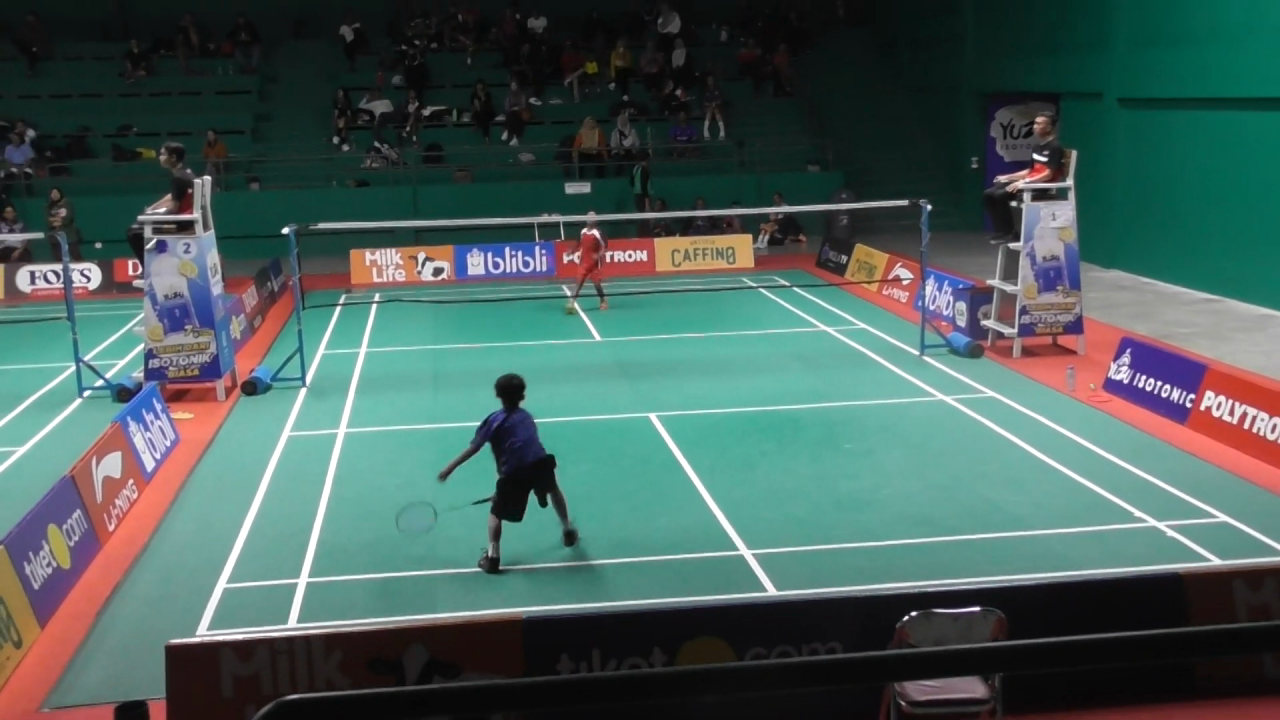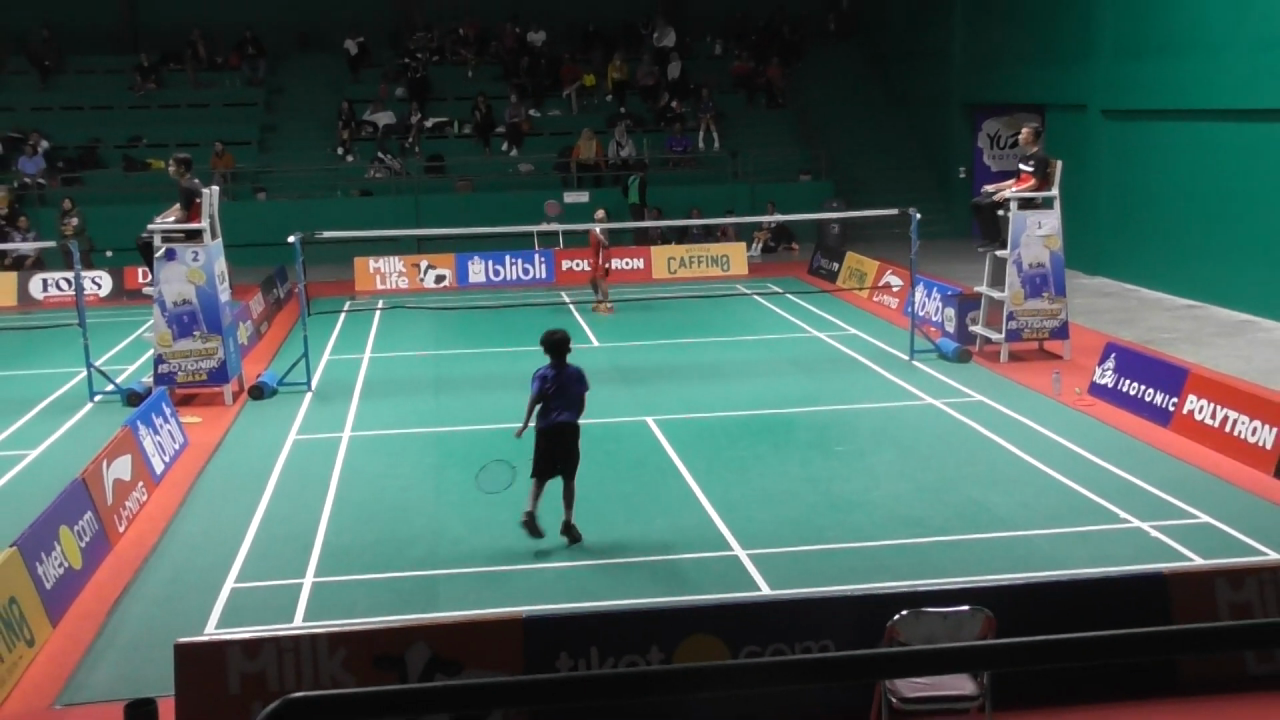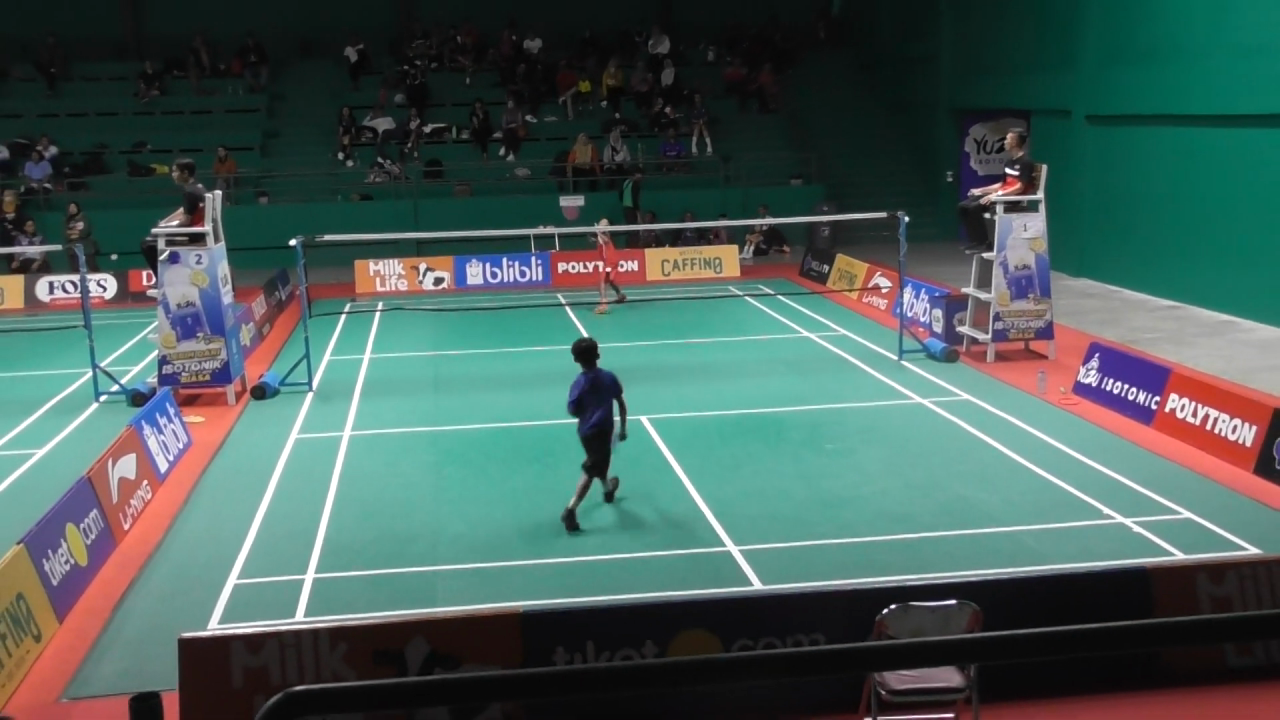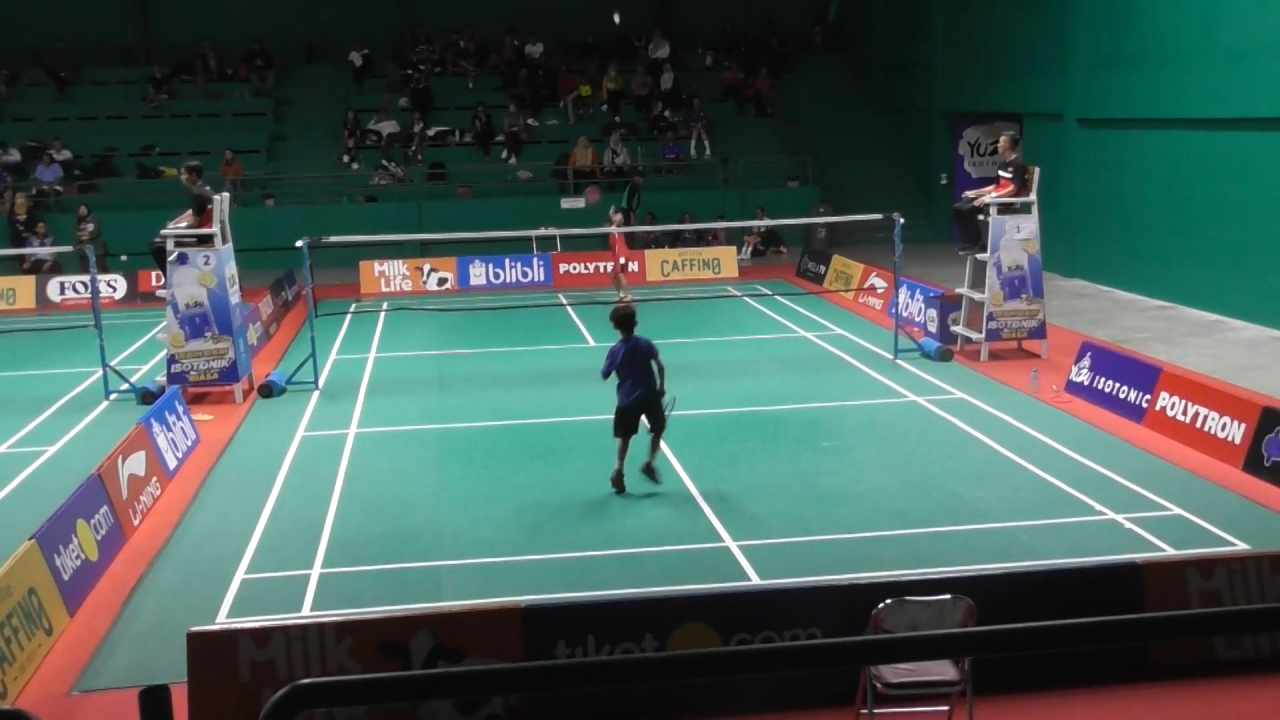
dt=0.3s
person 1, frame 1
left shoulder: (493, 420)
right shoulder: (527, 418)
left elbow: (474, 448)
left wrist: (450, 468)
left hip: (513, 472)
right hip: (541, 464)
left knee: (497, 514)
right knee: (553, 490)
left ankle: (492, 556)
right ankle: (568, 531)
person 1, frame 2
left shoulder: (541, 374)
right shoulder: (576, 373)
left elbow: (534, 399)
right elbow: (582, 405)
left wrist: (525, 423)
left hip: (545, 429)
right hip: (569, 428)
left knee: (541, 477)
right knee: (568, 478)
left ankle: (530, 513)
right ankle: (568, 524)
person 1, frame 3
left shoulder: (578, 383)
right shoulder: (609, 377)
left elbow: (573, 411)
right elbow: (622, 405)
right wrist: (623, 428)
left hip: (586, 430)
right hip: (602, 429)
left knee: (598, 465)
right knee: (590, 472)
left ankle: (607, 490)
right ankle: (571, 510)
person 1, frame 4
left shoulder: (615, 350)
right shoulder: (645, 344)
left elbow: (604, 376)
right elbow: (660, 366)
left wrist: (612, 368)
right wrist: (661, 387)
left hip: (626, 399)
right hip: (649, 395)
left knee: (625, 437)
right knee: (658, 430)
left ankle: (618, 473)
right ankle: (649, 464)
